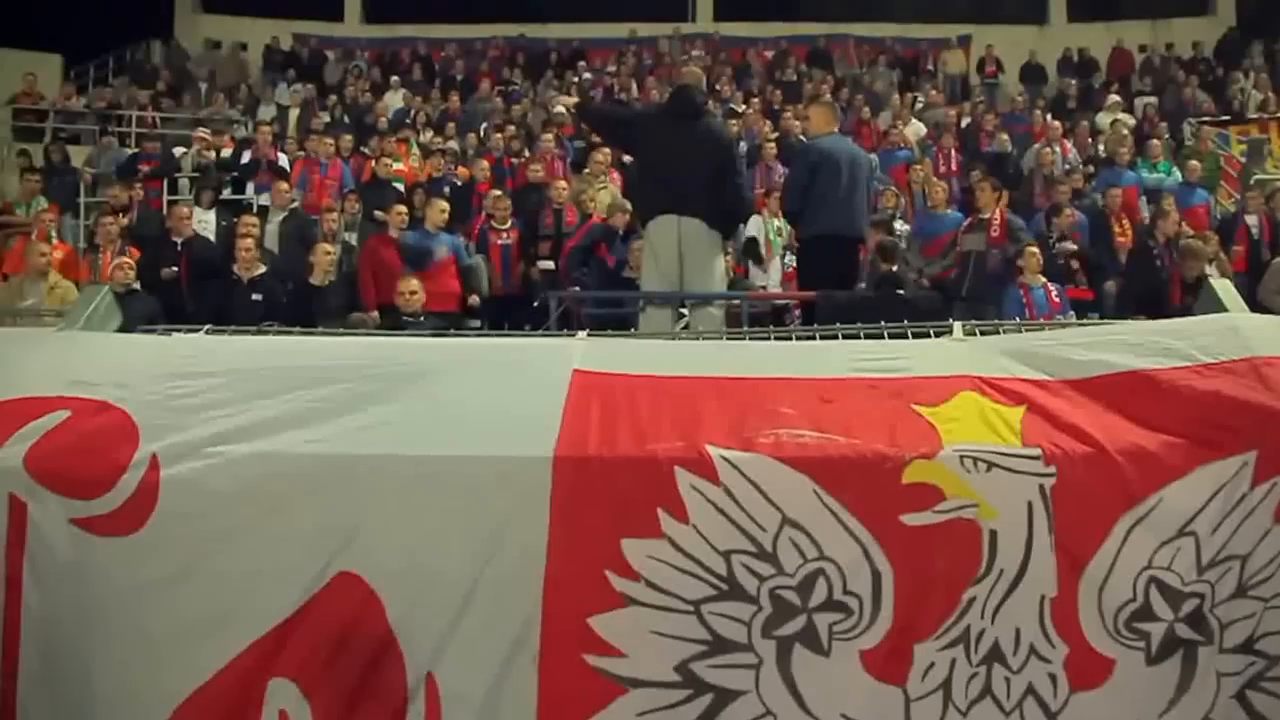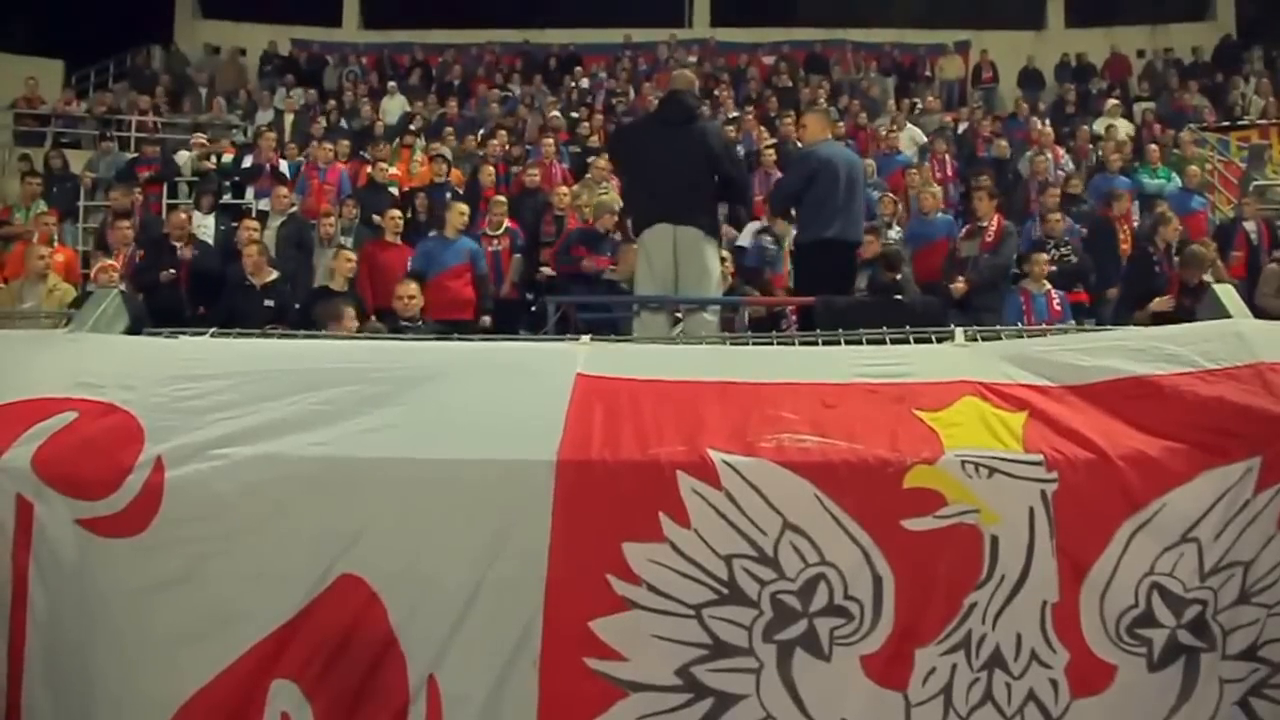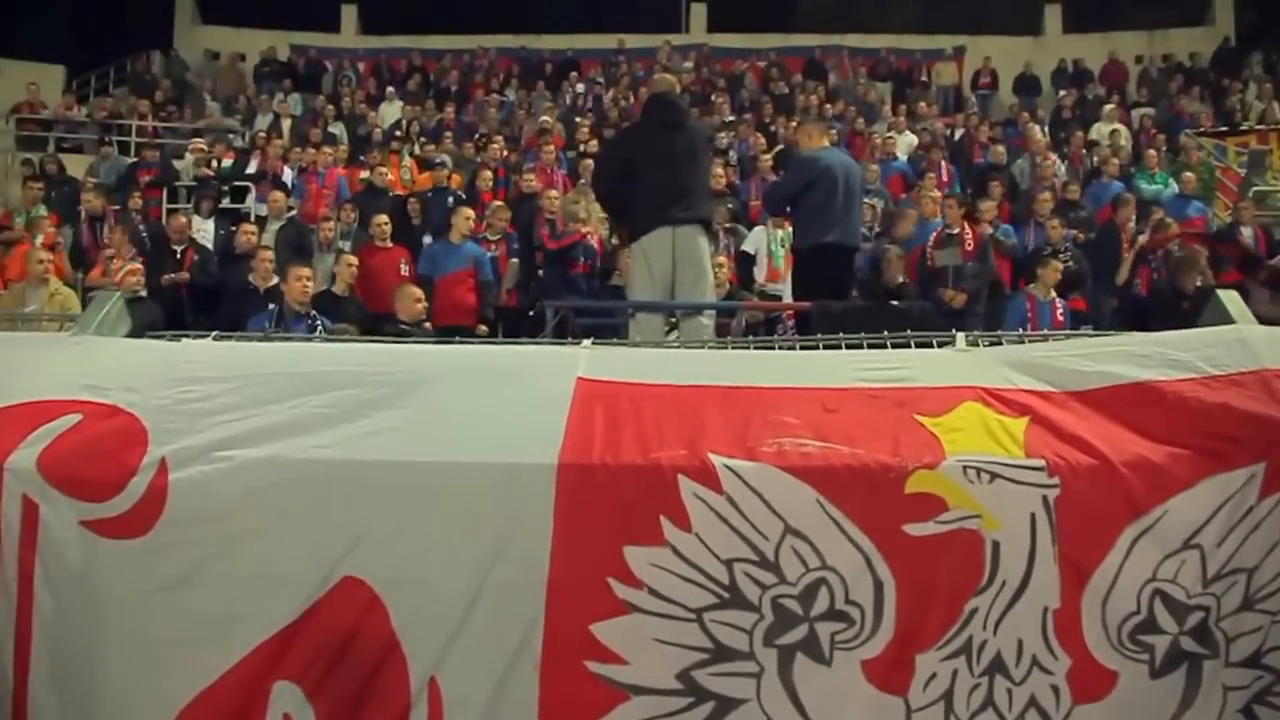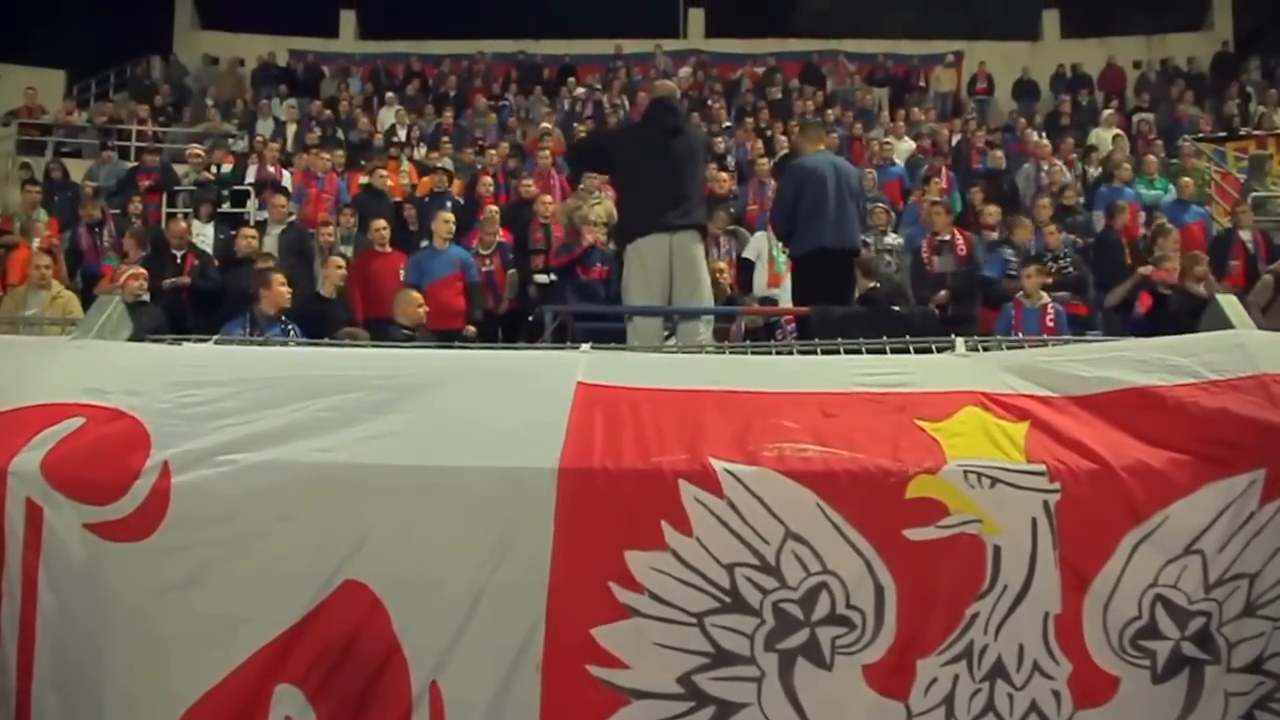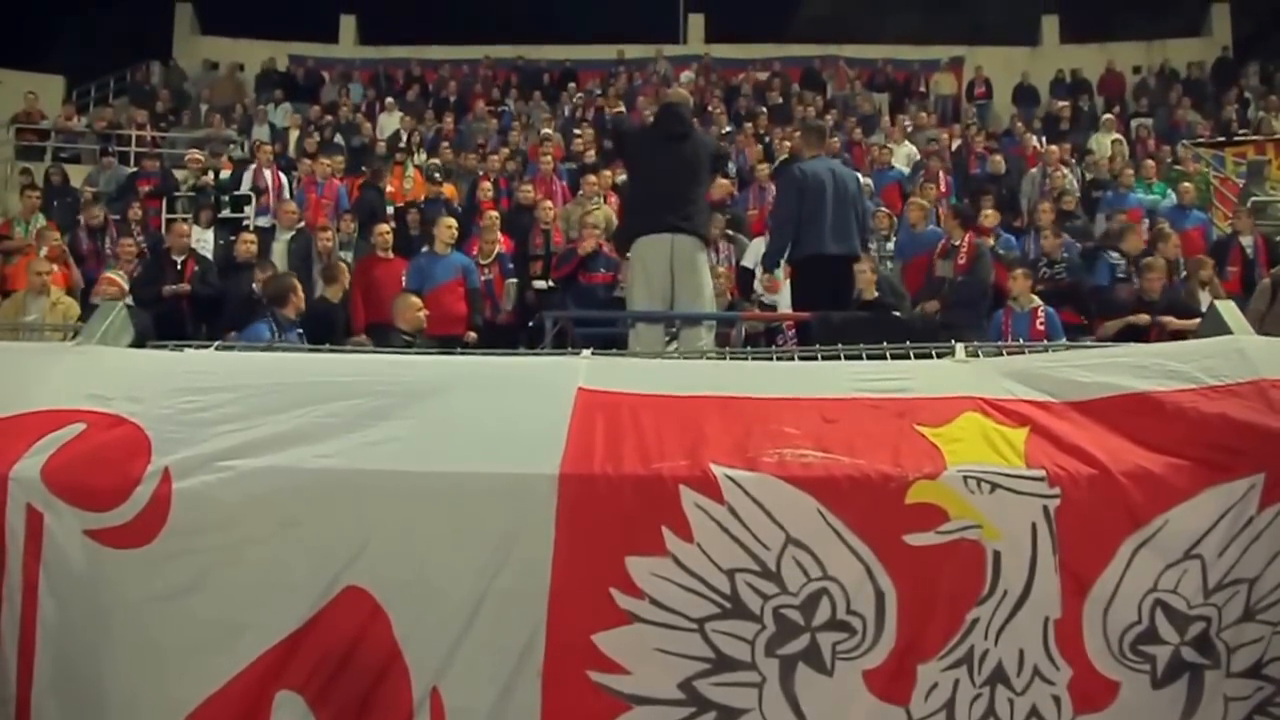
dt=0.7s
person 1, frame 1
left shoulder: (645, 121)
right shoulder: (716, 131)
left elbow: (606, 117)
right elbow: (733, 184)
left wrist: (578, 104)
right wrist: (732, 224)
left hip: (659, 219)
right hip: (702, 222)
left knee: (655, 300)
right knee: (708, 301)
person 1, frame 2
left shoulder: (637, 131)
right shoulder: (711, 133)
left elbow: (617, 157)
right elbow: (738, 181)
right wrist: (716, 194)
left hip: (653, 226)
right hip: (698, 226)
left knee: (651, 307)
right knee: (703, 307)
person 1, frame 3
left shoulder: (631, 136)
right shoulder: (700, 133)
left elbow: (604, 182)
left wrist: (622, 219)
left hip: (648, 228)
right hip: (692, 227)
left knee: (646, 310)
right knee: (698, 309)
person 1, frame 4
left shoulder: (627, 137)
right shoulder: (698, 138)
left elbow: (580, 153)
left hip: (643, 232)
right hip: (687, 232)
left knee: (644, 314)
person 1, frame 5
left shoulder: (638, 139)
right shoulder: (706, 144)
left elbow: (618, 129)
right elbow: (720, 163)
left wrist: (617, 116)
left hip: (648, 236)
right hip: (690, 236)
left knee: (646, 314)
right knee: (696, 314)
person 2, frame 1
left shoulder: (811, 149)
right shoulder: (861, 155)
left elbow: (791, 195)
right elbow: (869, 198)
left wrist: (797, 223)
left hip: (818, 237)
right hip: (852, 237)
left knee: (816, 306)
person 2, frame 2
left shoulder: (809, 156)
right shoulder: (854, 159)
left elbow: (778, 198)
left wrist: (788, 212)
left hip: (816, 242)
right hip: (849, 240)
left knee: (812, 312)
person 2, frame 3
left shoulder: (807, 161)
right shoulder: (852, 165)
left elbow: (772, 199)
left wrist: (788, 212)
left hip: (814, 247)
right hip: (847, 246)
left knee: (810, 316)
person 2, frame 4
left shoulder: (799, 168)
right shoulder: (851, 170)
left elbow: (780, 216)
right elbow: (861, 212)
left wrist: (792, 241)
left hip: (811, 253)
right hip: (846, 252)
left knee: (810, 322)
person 2, frame 5
left shoulder: (797, 173)
right shoulder: (850, 175)
left elbow: (783, 222)
right elbow: (864, 221)
left wrist: (770, 263)
left hip: (810, 261)
right hip: (844, 260)
left knee: (810, 328)
